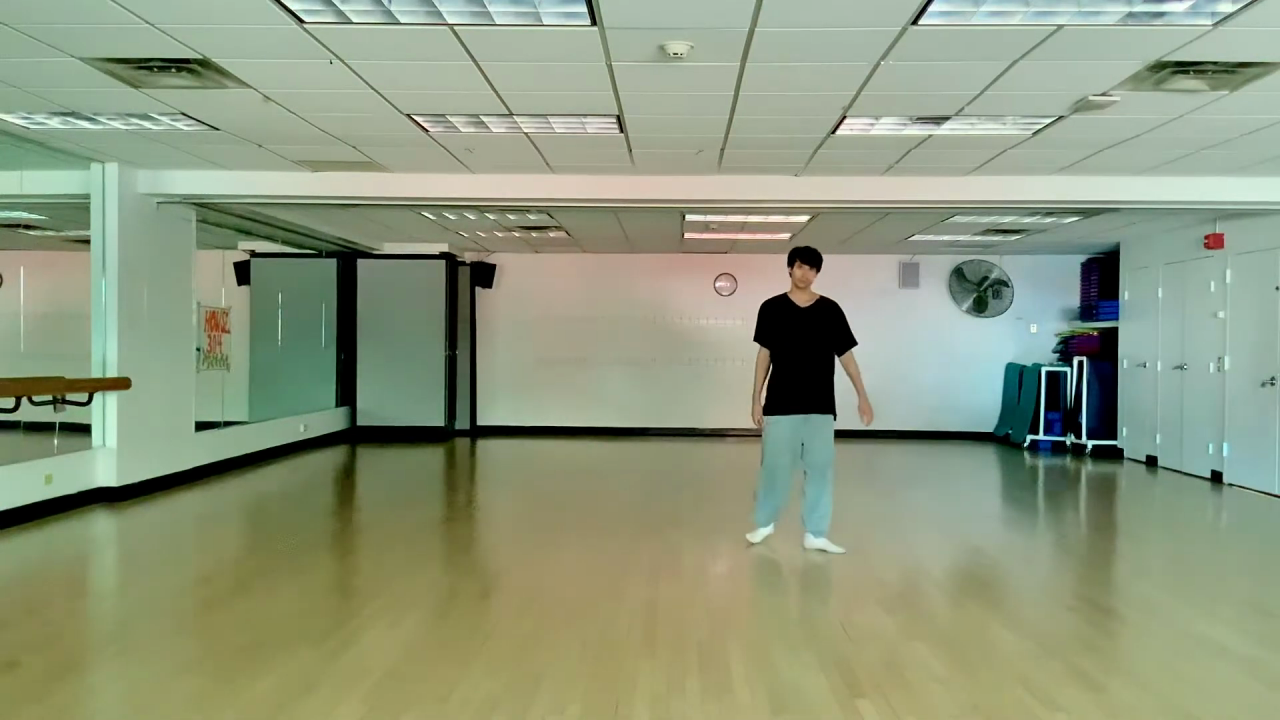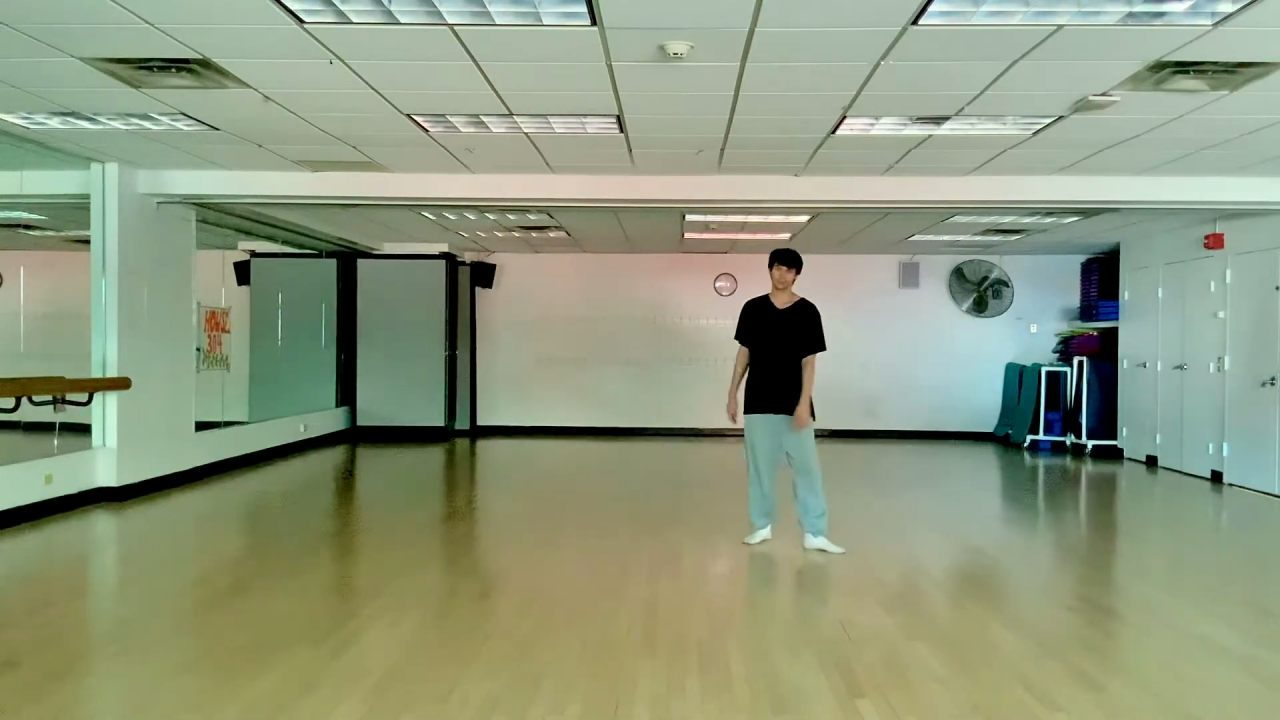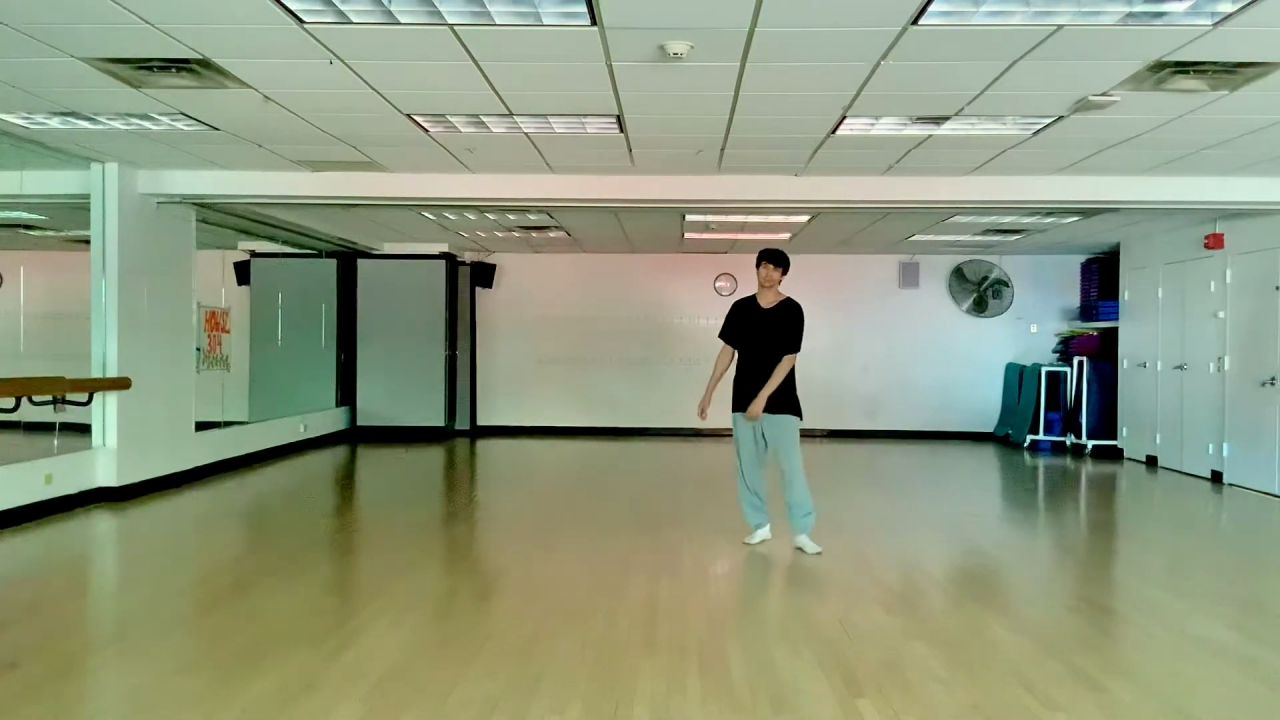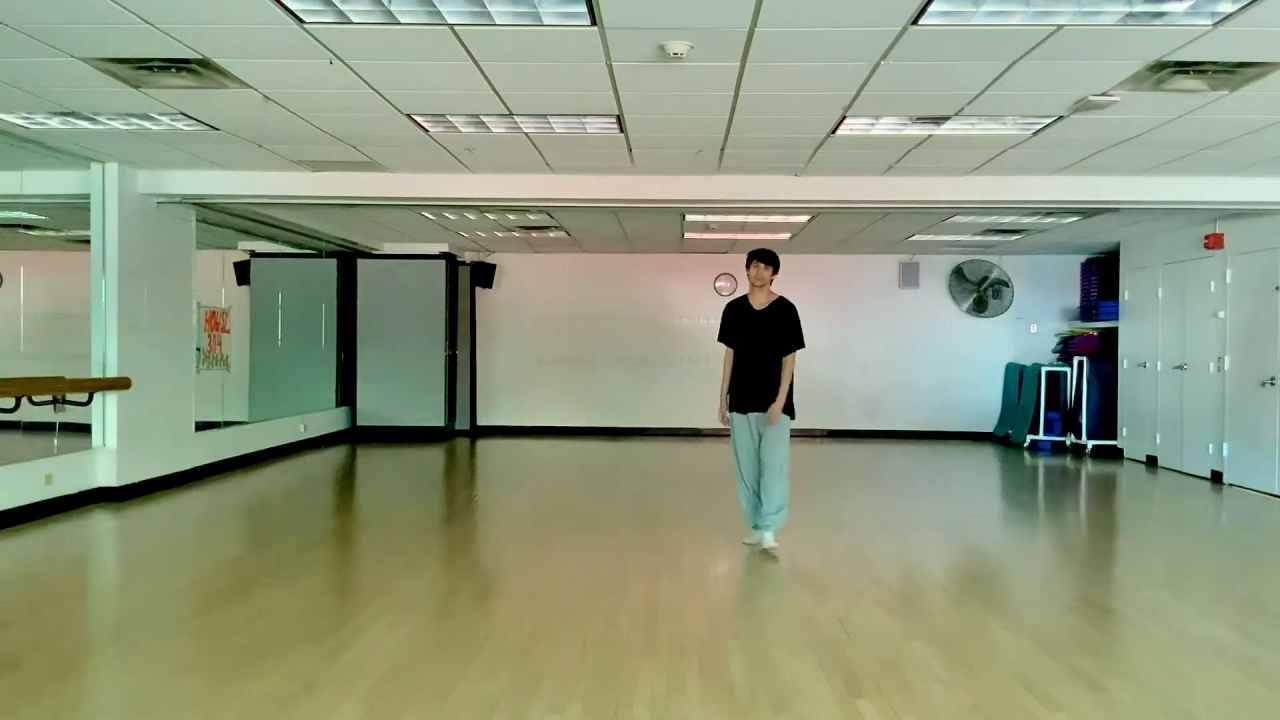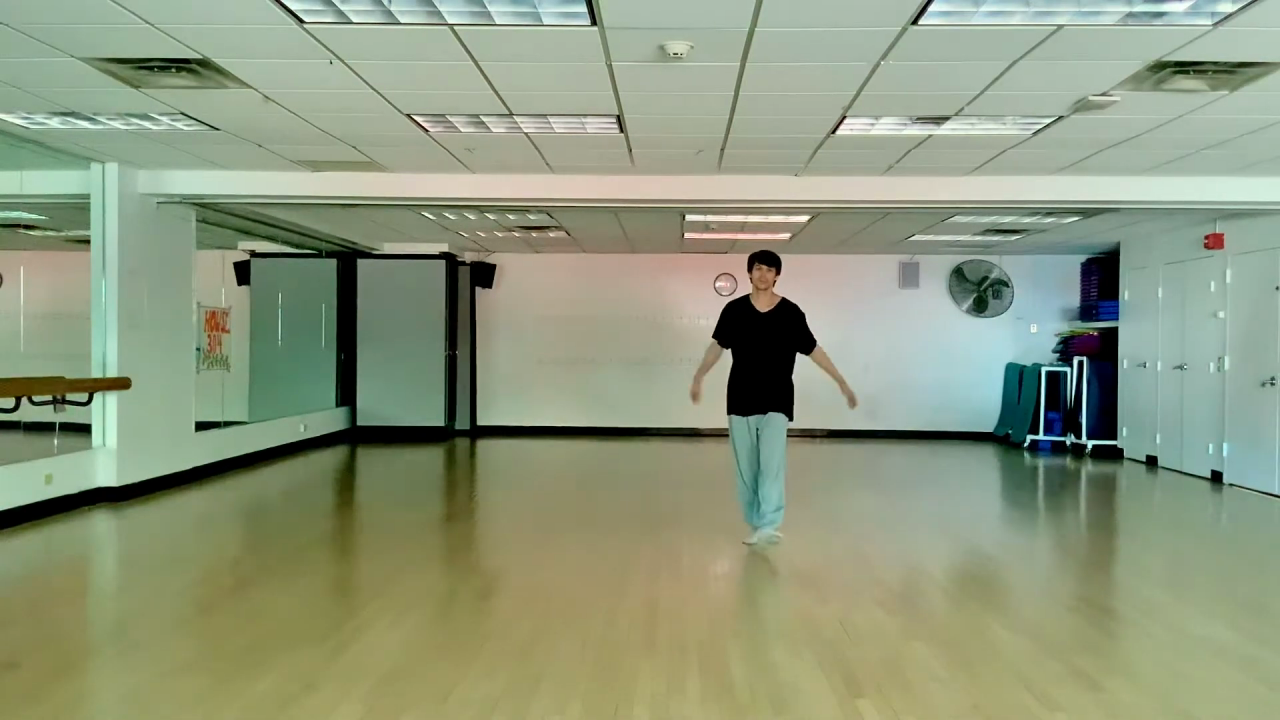
dt=0.3s
person 1, frame 1
left shoulder: (830, 310)
right shoulder: (772, 308)
left elbow: (845, 354)
right elbow: (764, 355)
left wrist: (862, 395)
right wrist: (756, 399)
left hip: (820, 404)
right hip: (781, 403)
left knee: (820, 468)
right knee: (774, 465)
left ankle: (815, 534)
right ankle: (764, 522)
person 1, frame 2
left shoulder: (808, 312)
right shoulder: (753, 308)
left elbow: (809, 360)
right elbow: (744, 353)
left wrist: (804, 402)
right wrist: (732, 393)
left hip: (794, 404)
right hip: (758, 403)
left knee: (807, 467)
right knee: (759, 467)
left ankle: (814, 533)
right ankle: (761, 525)
person 1, frame 3
left shoulder: (792, 310)
right shoulder: (740, 308)
left elbow: (788, 359)
right elbow: (728, 351)
left wrist: (763, 397)
right wrist: (709, 391)
left hip: (780, 402)
right hip: (743, 401)
left knee: (792, 466)
right knee: (749, 466)
left ankle: (801, 531)
right ankle: (760, 525)
person 1, frame 4
left shoulder: (785, 310)
right shoulder: (733, 310)
left elbow: (789, 359)
right elbow: (730, 354)
left wrist: (781, 401)
right wrist: (723, 397)
left hip: (774, 402)
right hip: (741, 401)
left knee: (774, 464)
right knee: (746, 467)
left ankle: (769, 530)
right ankle: (756, 526)
person 1, frame 5
left shoulder: (791, 312)
right shoulder: (734, 310)
left elbow: (814, 350)
right elbow: (718, 345)
left wrist: (842, 383)
right wrist: (699, 376)
left hip: (776, 402)
right hip: (740, 401)
left knee: (772, 463)
right knee: (746, 467)
left ankle: (769, 525)
right ankle: (755, 525)
